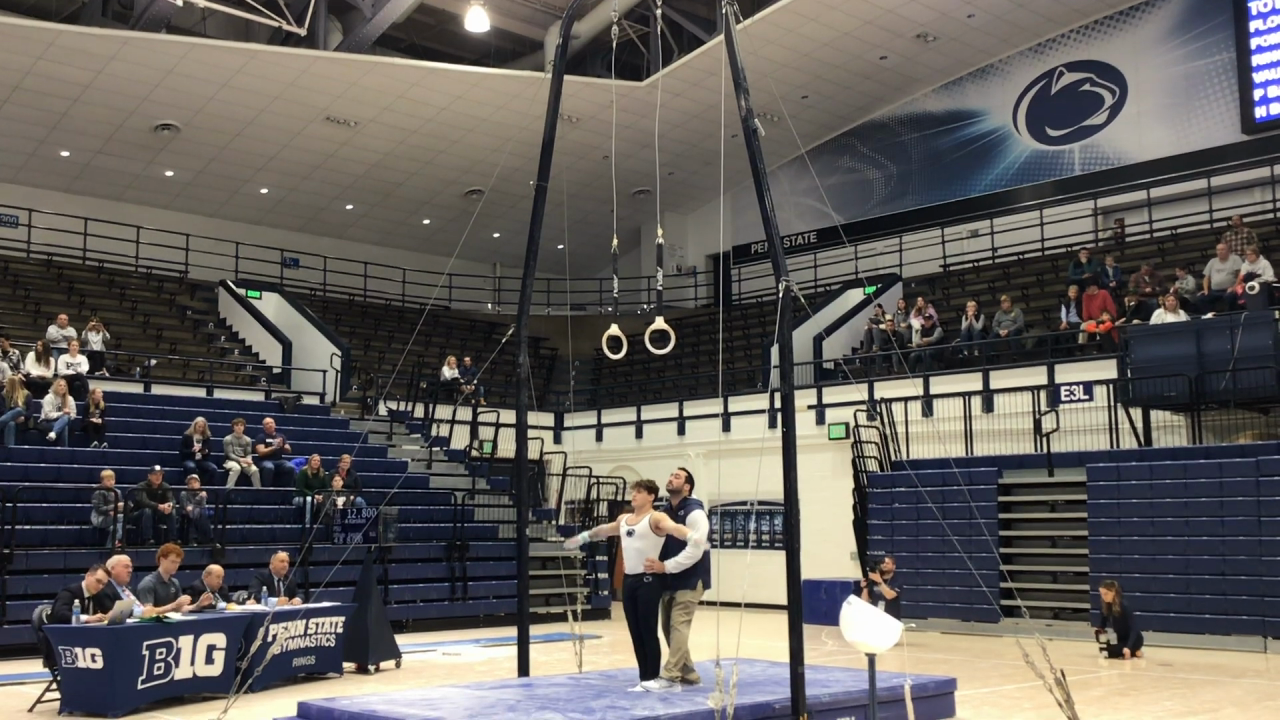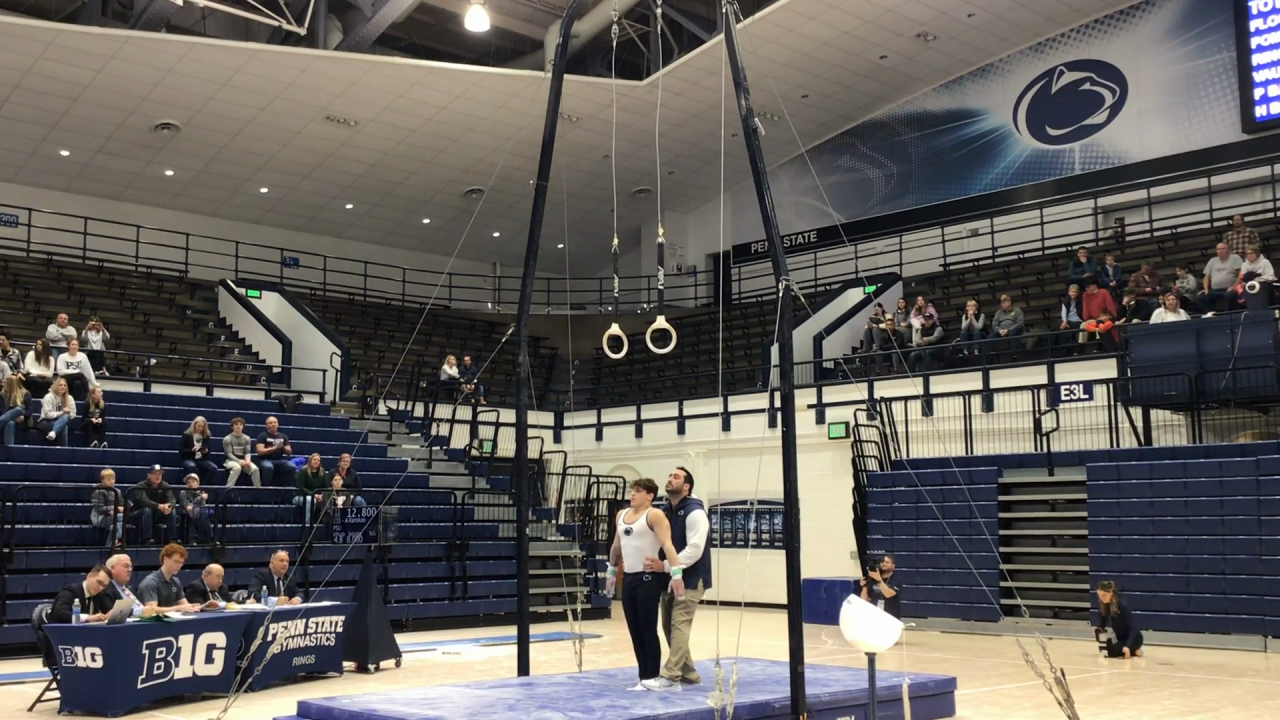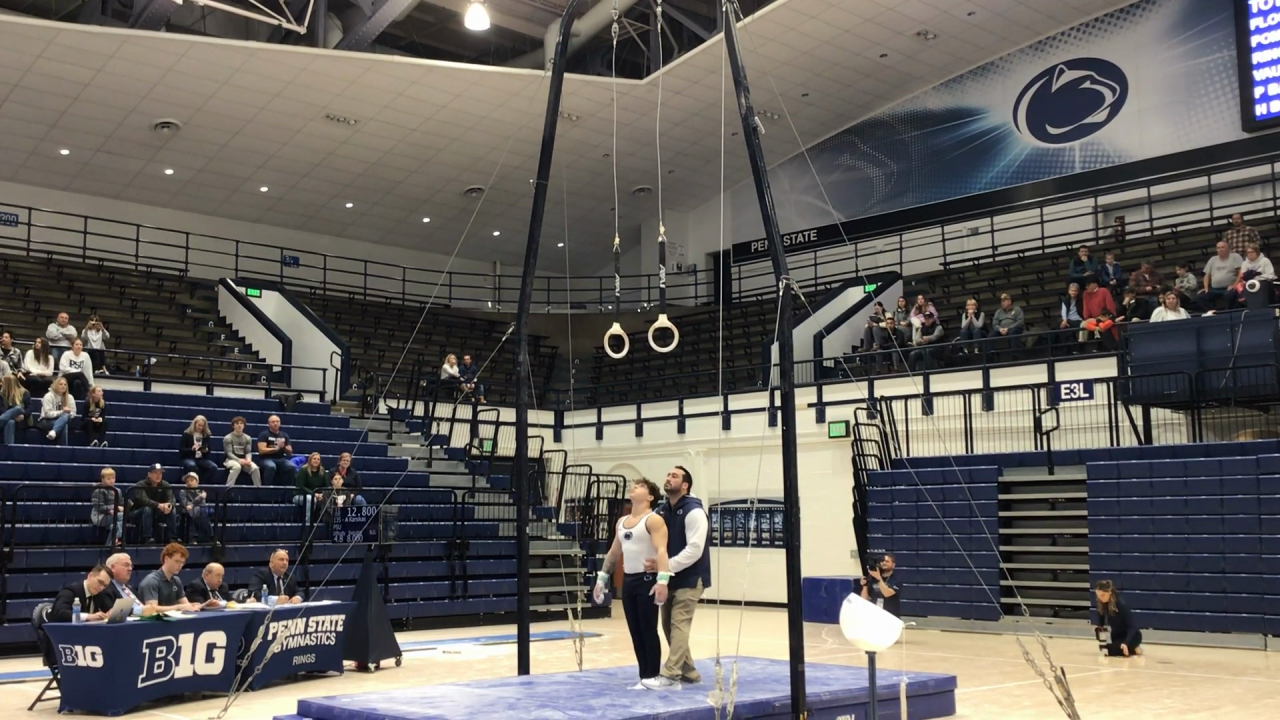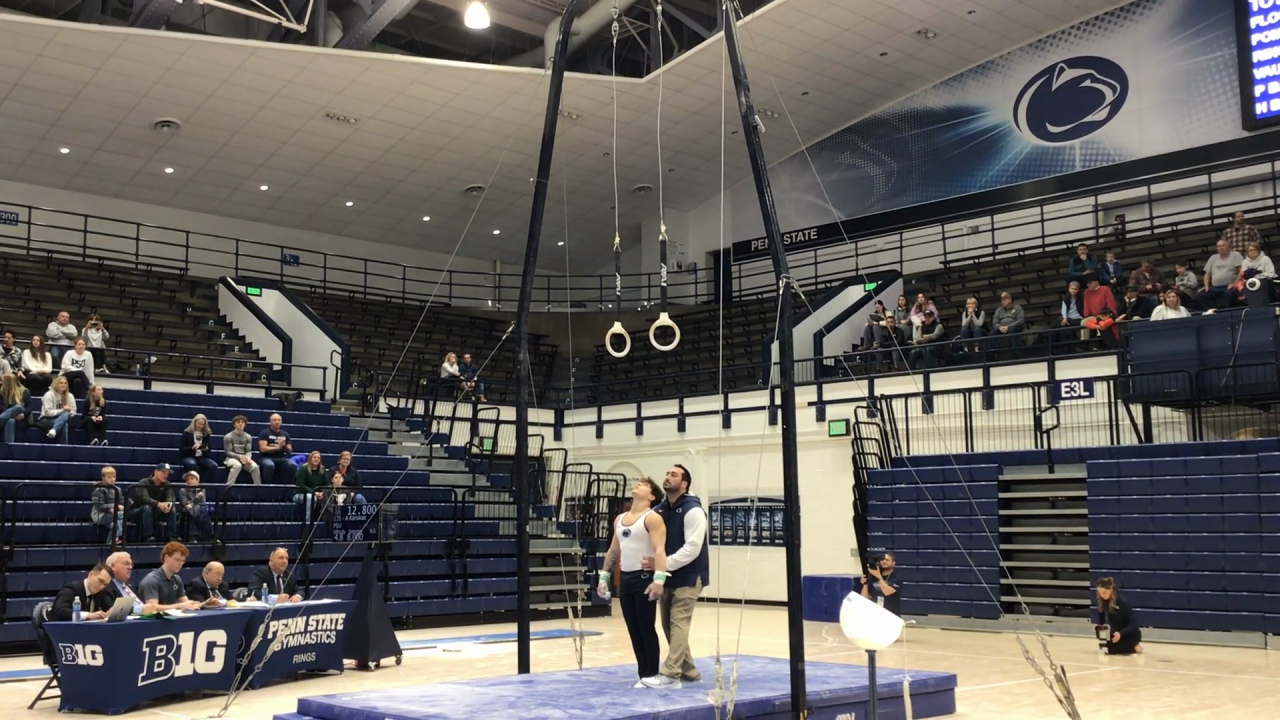
dt=0.4s
person 1, frame 1
left shoulder: (694, 513)
right shoulder: (664, 513)
left elbow: (694, 551)
left wrist: (664, 566)
right wrist: (646, 561)
left hip: (689, 580)
right hip: (669, 581)
left knee: (678, 626)
right knee: (669, 627)
left ankle: (670, 677)
right ankle: (688, 674)
person 1, frame 2
left shoulder: (694, 512)
right shoulder: (663, 512)
left elbow: (694, 550)
left wrist: (665, 565)
right wrist: (648, 560)
left hip: (689, 580)
left knee: (679, 626)
right knee: (669, 627)
left ankle: (670, 676)
right ankle: (688, 674)
person 1, frame 3
left shoulder: (694, 512)
right shoulder: (661, 511)
left elbow: (695, 550)
left wrist: (666, 565)
right wrist: (644, 560)
left hip: (689, 579)
right hip: (668, 579)
left knee: (679, 625)
right knee: (670, 626)
left ankle: (670, 676)
right ankle: (688, 672)
person 1, frame 4
left shoulder: (692, 510)
right shoulder: (660, 509)
left elbow: (692, 548)
left wrist: (663, 563)
right wrist: (641, 559)
left hip: (688, 577)
right hip: (667, 578)
left knee: (678, 624)
right knee: (669, 626)
left ankle: (670, 674)
right ankle: (688, 670)
person 2, frame 1
left shoulder: (656, 518)
right shoulder: (624, 519)
left elbow: (674, 528)
right elbow: (604, 530)
left wrist: (693, 537)
right wrist: (582, 537)
left hip: (648, 580)
right hip: (628, 580)
left knee: (648, 632)
right knee: (635, 633)
left ankle: (653, 679)
right ankle: (644, 679)
person 2, frame 2
left shoulder: (654, 516)
right shoulder: (622, 515)
left elbow: (667, 545)
right elbow: (616, 546)
left wrist: (676, 574)
right wrist: (611, 572)
left hip: (648, 578)
right hip: (629, 579)
left knee: (647, 631)
right knee: (634, 632)
left ankle: (652, 678)
right ankle: (643, 678)
person 2, frame 3
left shoulder: (654, 520)
right shoulder: (622, 522)
left elbow: (661, 551)
right elbow: (613, 552)
left wrist: (662, 581)
right wrist: (602, 579)
left hip: (647, 580)
right hip: (628, 580)
left knee: (648, 631)
right knee: (635, 632)
left ankle: (652, 677)
right ankle: (644, 677)
person 2, frame 4
left shoulder: (652, 518)
right shoulder: (620, 519)
left elbow: (659, 550)
right elbow: (613, 552)
left wrist: (658, 580)
right wrist: (603, 578)
left hip: (645, 577)
right hip: (626, 578)
left knee: (646, 628)
right knee: (634, 630)
left ankle: (652, 676)
right ankle: (644, 676)
